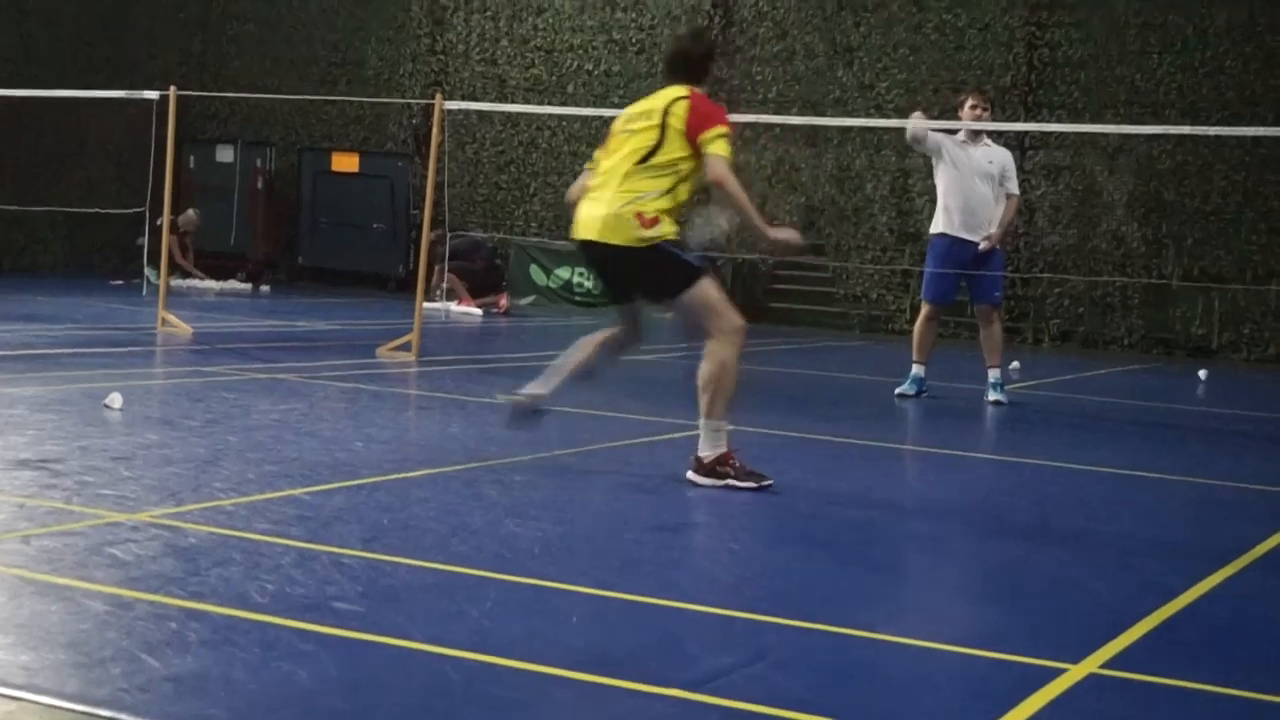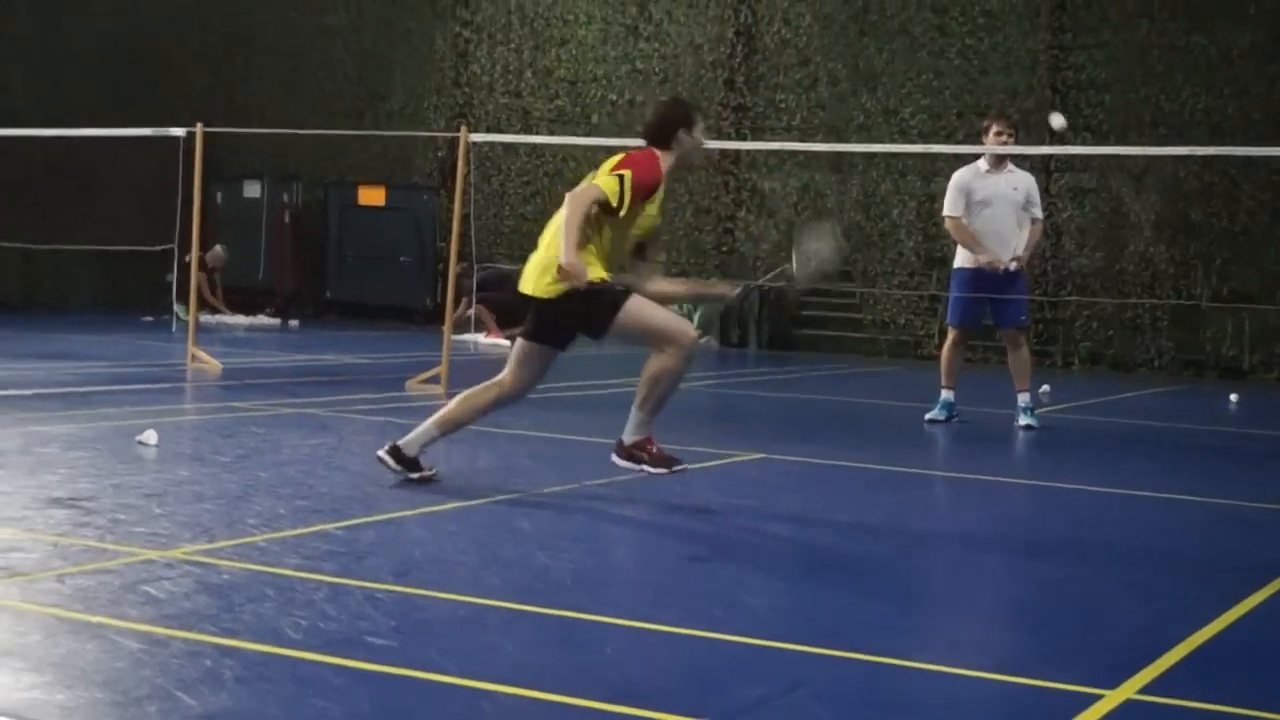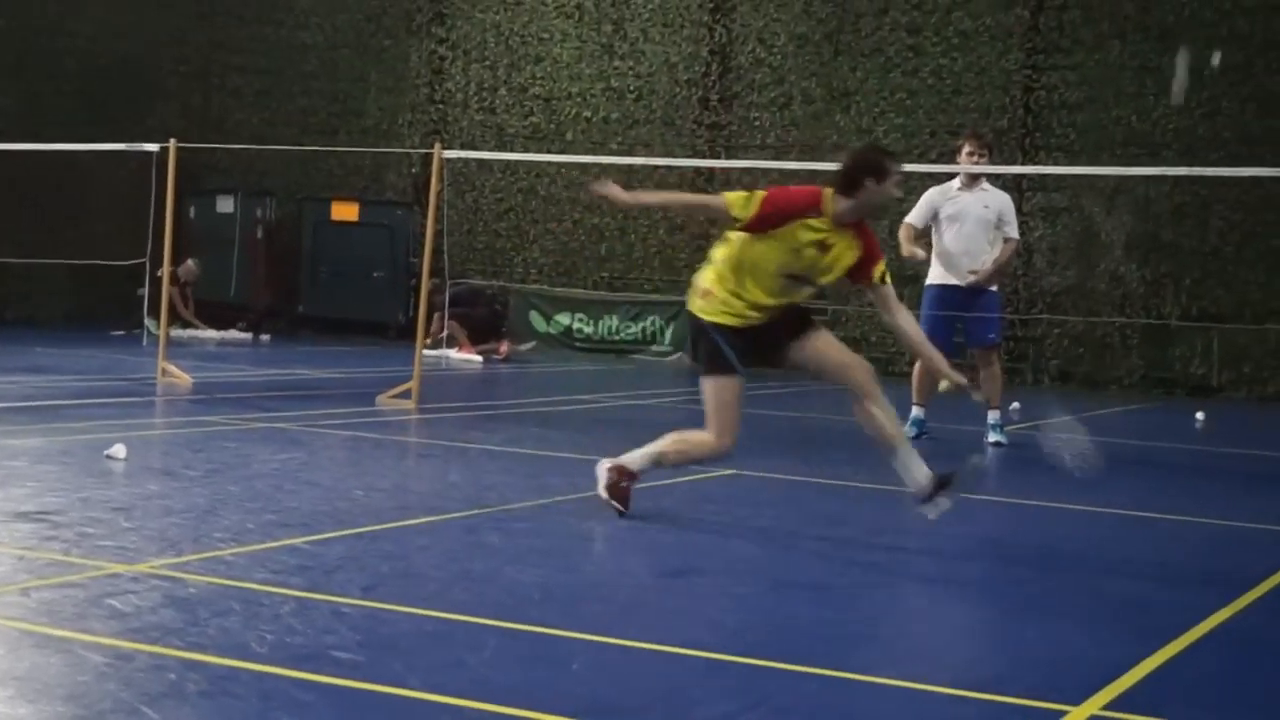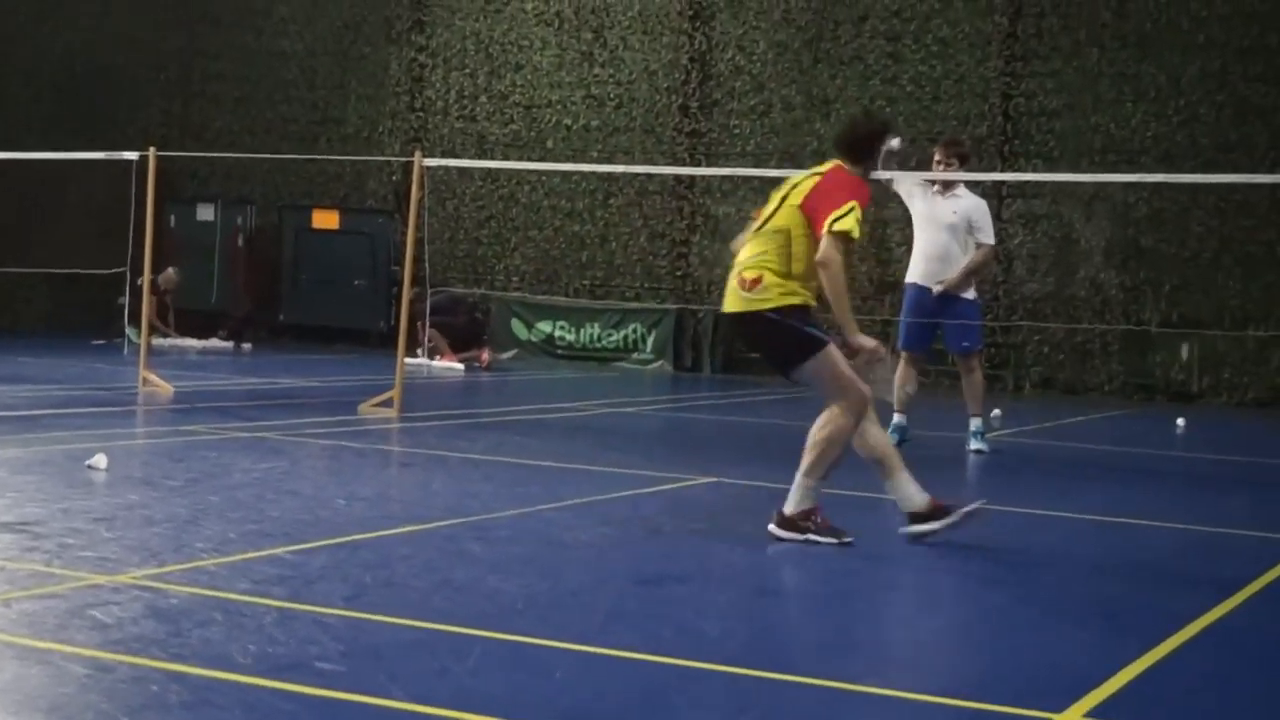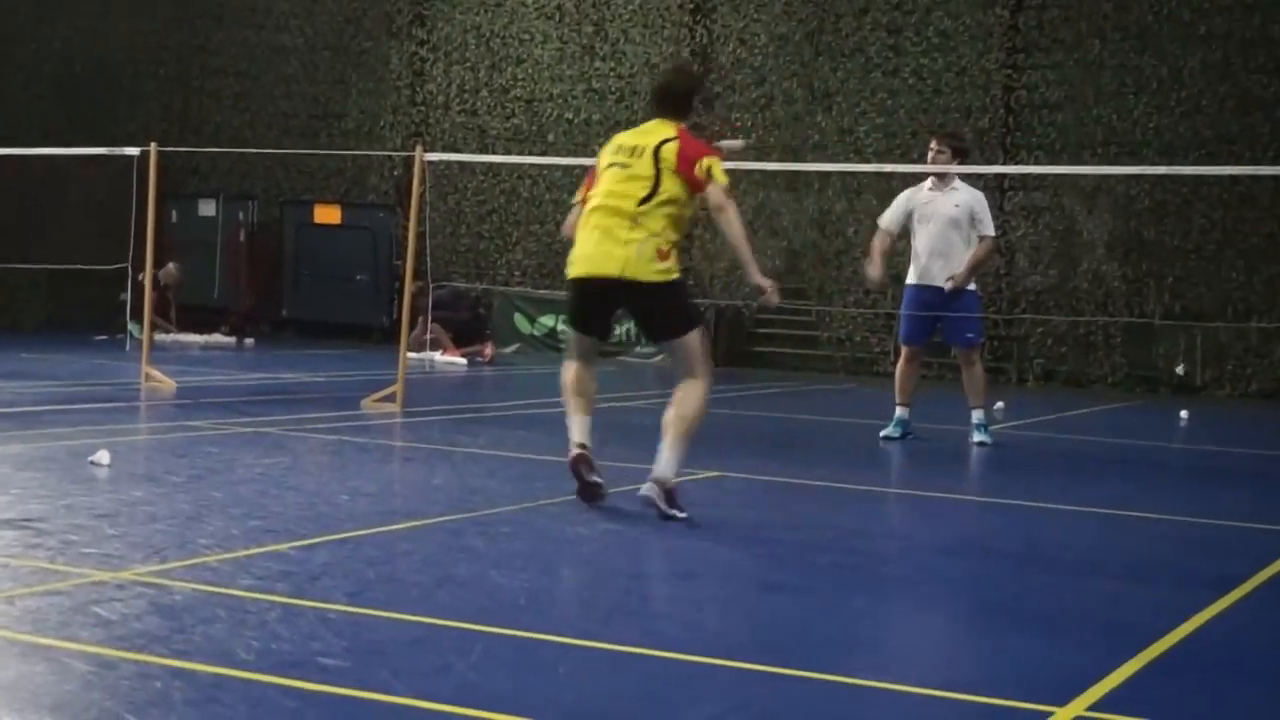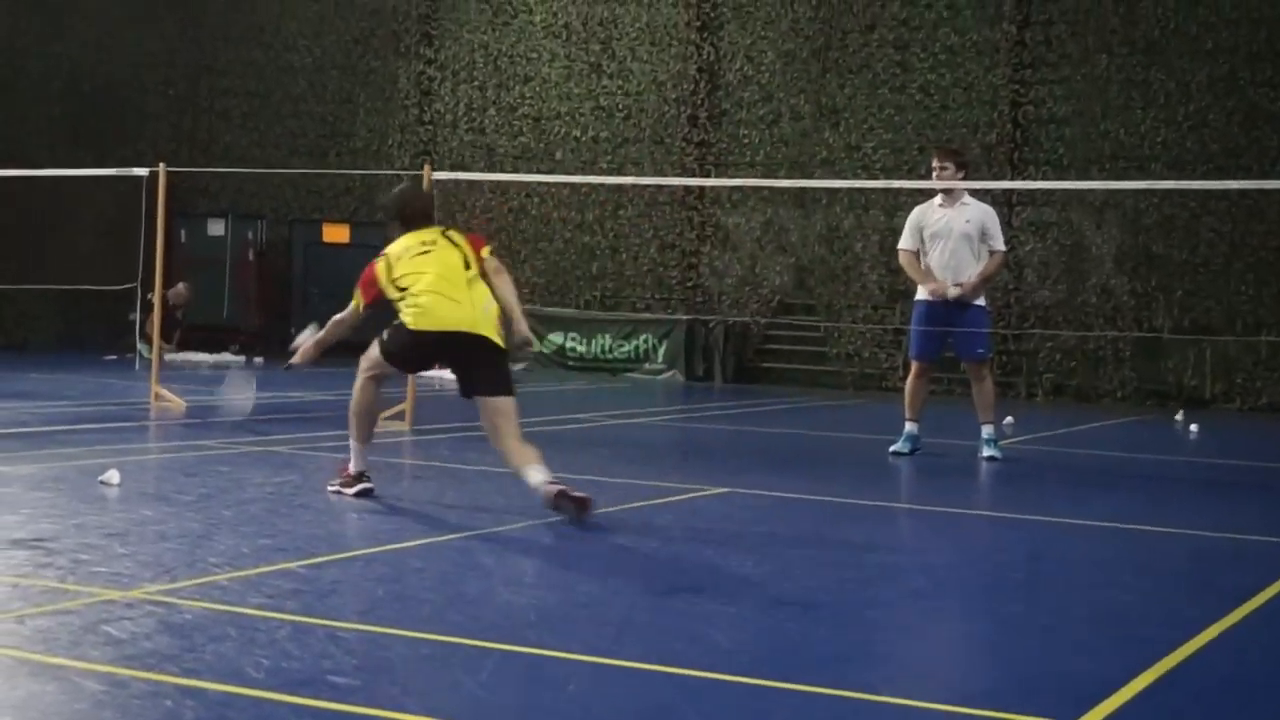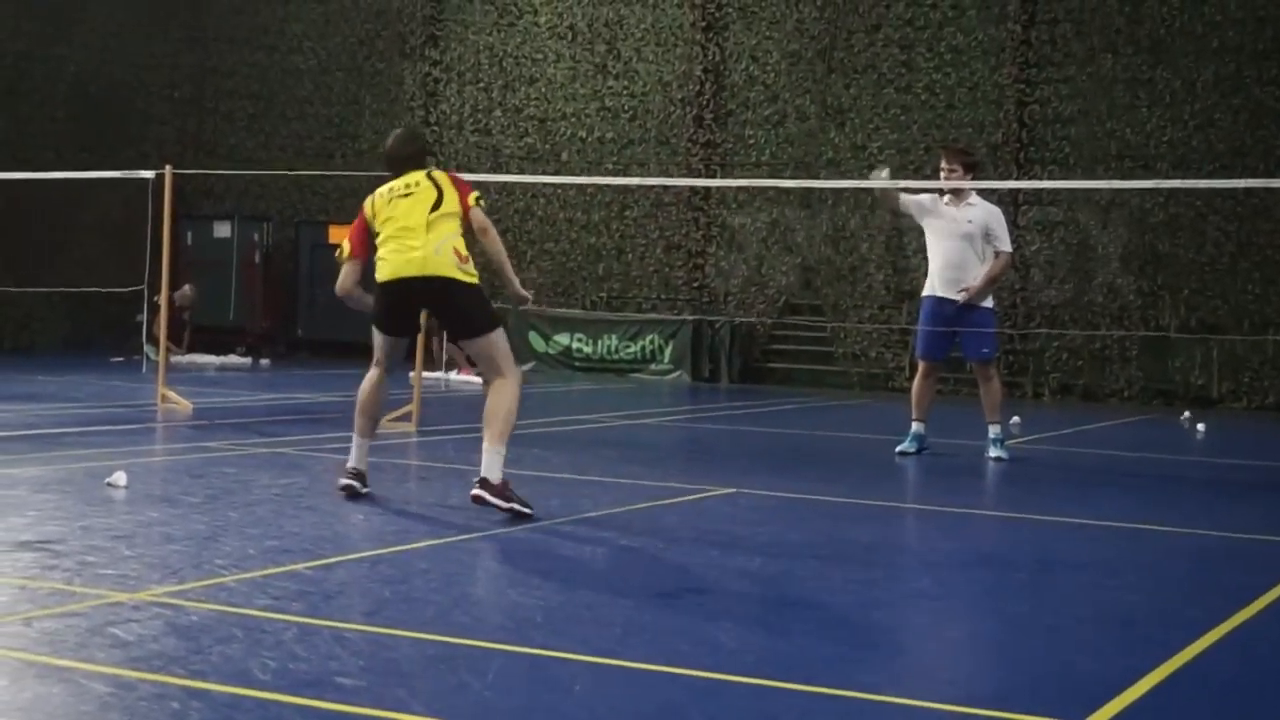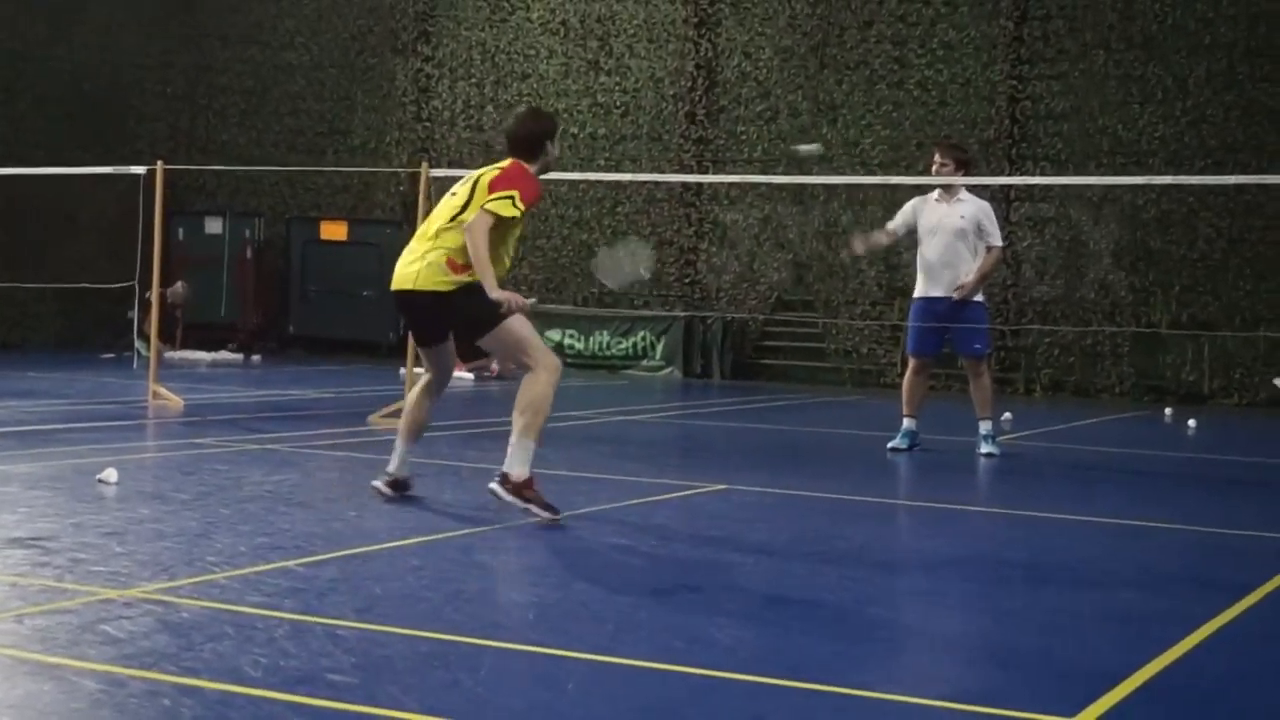
dt=0.4s
person 1, frame 1
left shoulder: (634, 112)
right shoulder: (705, 109)
left elbow: (577, 190)
right elbow: (718, 173)
right wrist: (765, 229)
left hip: (592, 231)
right hip: (639, 235)
left knee: (627, 332)
right knee: (728, 330)
left ankle: (537, 391)
right ankle: (712, 458)
person 1, frame 2
left shoulder: (642, 176)
right shoulder: (646, 167)
left elbow: (643, 282)
right elbow: (579, 198)
left wrist: (700, 288)
right wrist: (568, 255)
left hip: (550, 281)
right hip: (568, 279)
left knee: (512, 384)
right knee: (680, 340)
left ankle: (406, 448)
right ankle: (635, 441)
person 1, frame 3
left shoulder: (862, 243)
right shoulder: (796, 204)
left elbow: (894, 311)
right elbow: (711, 203)
left wrist: (943, 368)
right wrist: (628, 197)
left hip: (773, 312)
right hip: (722, 311)
left knee: (860, 377)
right knee: (719, 443)
left ankle: (921, 483)
right ankle: (620, 471)
person 1, frame 4
left shoulder: (815, 181)
right shoulder: (844, 189)
left elbow: (741, 243)
right elbow: (829, 258)
right wrist: (852, 334)
left hip: (773, 301)
right hip: (764, 304)
left knee: (855, 400)
right knee: (853, 401)
left ankle: (918, 505)
right ankle: (793, 513)
person 1, frame 5
left shoulder: (613, 147)
right shoulder: (692, 149)
left elbow: (571, 226)
right elbow: (721, 205)
right wrist: (753, 272)
left hip: (587, 268)
right hip: (648, 271)
left knee: (578, 360)
right knee: (695, 377)
left ankle: (579, 448)
right ankle: (663, 477)
person 1, frame 6
left shoulder: (385, 260)
right shoulder: (461, 240)
left elbow: (347, 319)
right elbow: (497, 271)
left wrist: (311, 348)
right wrist: (520, 323)
left hip: (423, 326)
right hip: (479, 335)
left knee: (368, 372)
right knee: (509, 441)
left ankle: (357, 472)
right ankle: (546, 485)
person 1, frame 7
left shoulder: (372, 201)
right shoulder: (447, 181)
left elbow: (345, 288)
right elbow: (483, 227)
left wrist: (376, 307)
right wrist: (513, 283)
left hip: (395, 277)
right hip: (448, 275)
left knee: (380, 366)
right knee: (505, 376)
left ankle: (355, 469)
right ankle: (490, 479)
person 1, frame 8
left shoulder: (486, 175)
right shoulder: (521, 179)
right elbow: (476, 226)
right wrist: (492, 289)
left hip: (409, 280)
right hip: (443, 283)
left knee: (436, 376)
right knee: (545, 365)
left ankle: (396, 473)
right ankle: (516, 477)
person 2, frame 1
left shoulder: (1003, 155)
right shoulder: (943, 144)
left elbow: (1013, 198)
right elbow: (913, 134)
left wrist: (999, 231)
right wrist: (922, 109)
left hip: (986, 246)
right hip: (946, 241)
left knee: (989, 313)
right knee: (930, 309)
left ankle: (995, 381)
right ankle: (917, 376)
person 2, frame 2
left shoulder: (1026, 180)
right shoulder: (964, 177)
left elbow: (1036, 222)
right elbow: (951, 221)
left wrist: (1027, 253)
right wrist: (982, 253)
left hip: (1011, 272)
right hip: (972, 269)
left knee: (1016, 338)
right knee: (957, 335)
left ankle: (1024, 405)
right ankle: (947, 401)
person 2, frame 3
left shoulder: (1001, 199)
right shoulder: (937, 194)
left elbow: (1011, 242)
right elbow: (909, 226)
left wrist: (992, 269)
right wrist: (908, 246)
left hip: (983, 290)
right hip: (941, 286)
left knee: (988, 355)
left ankle: (994, 423)
right ankle: (917, 418)
person 2, frame 4
left shoulder: (975, 204)
right shoulder: (919, 192)
left elbow: (987, 250)
right elbow: (888, 174)
left wrist: (959, 278)
right wrist: (885, 151)
left hip: (959, 296)
right hip: (919, 291)
left knee: (968, 362)
right knee: (909, 358)
left ankle: (976, 430)
right ankle: (899, 424)
person 2, frame 5
left shoulder: (973, 197)
right shoulder: (912, 196)
left elbow: (988, 241)
right elbow: (886, 231)
left wrist: (966, 273)
right wrist: (876, 259)
left hip: (960, 290)
right hip: (919, 287)
left knee: (969, 355)
right knee: (909, 352)
left ankle: (978, 423)
right ankle: (901, 418)
person 2, frame 6
left shoulder: (983, 212)
right shoulder: (921, 213)
left elbow: (998, 255)
right elbow: (905, 254)
left wrist: (975, 283)
right wrist: (929, 282)
left hip: (970, 304)
right hip: (929, 303)
left knee: (979, 370)
right knee: (919, 368)
left ankle: (988, 437)
right ankle: (911, 433)
person 2, frame 7
left shoulder: (989, 212)
right shoulder: (929, 204)
left elbow: (1004, 256)
right elbow: (894, 200)
left wrist: (981, 286)
right wrist: (882, 183)
left hip: (976, 306)
right hip: (936, 301)
left knee: (986, 370)
right knee: (926, 367)
left ankle: (995, 437)
right ankle: (917, 433)
person 2, frame 8
left shoulder: (979, 208)
right shoulder: (919, 205)
left elbow: (995, 250)
right elbow: (889, 233)
left wrist: (975, 281)
right wrist: (867, 241)
left hip: (967, 302)
right hip: (926, 299)
left knee: (976, 366)
right knee: (917, 364)
left ankle: (986, 433)
right ankle: (909, 430)
